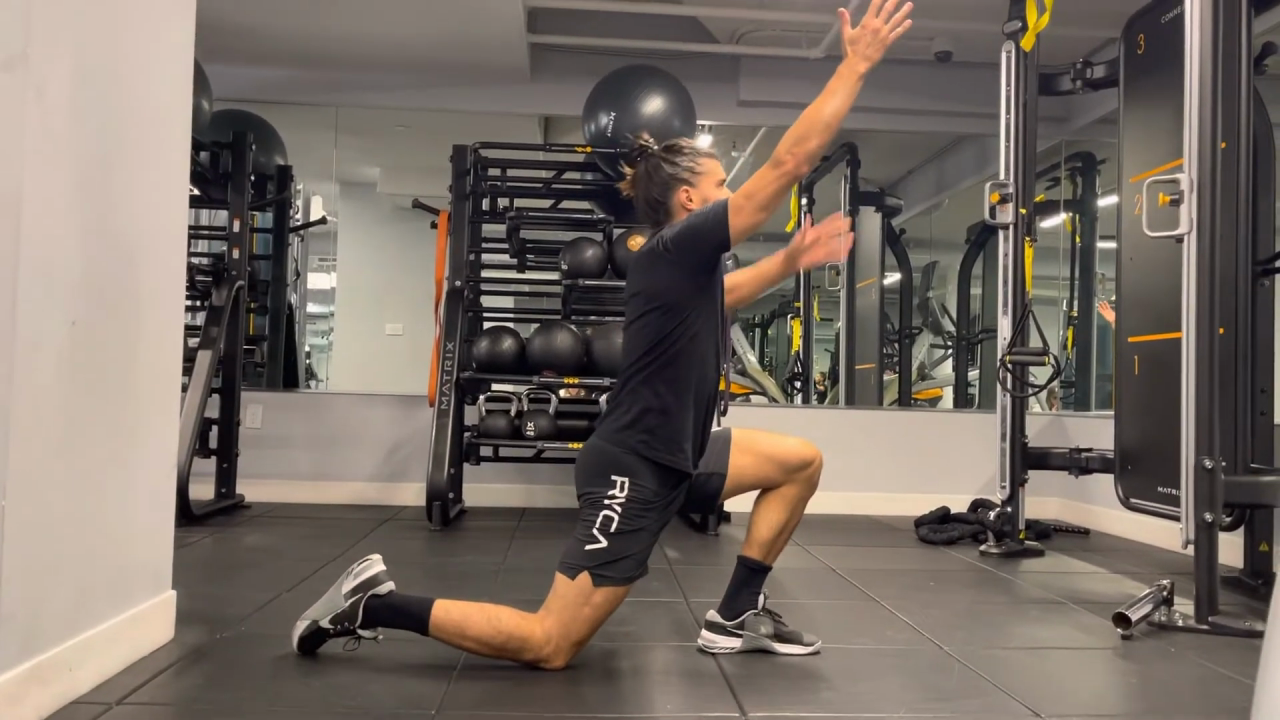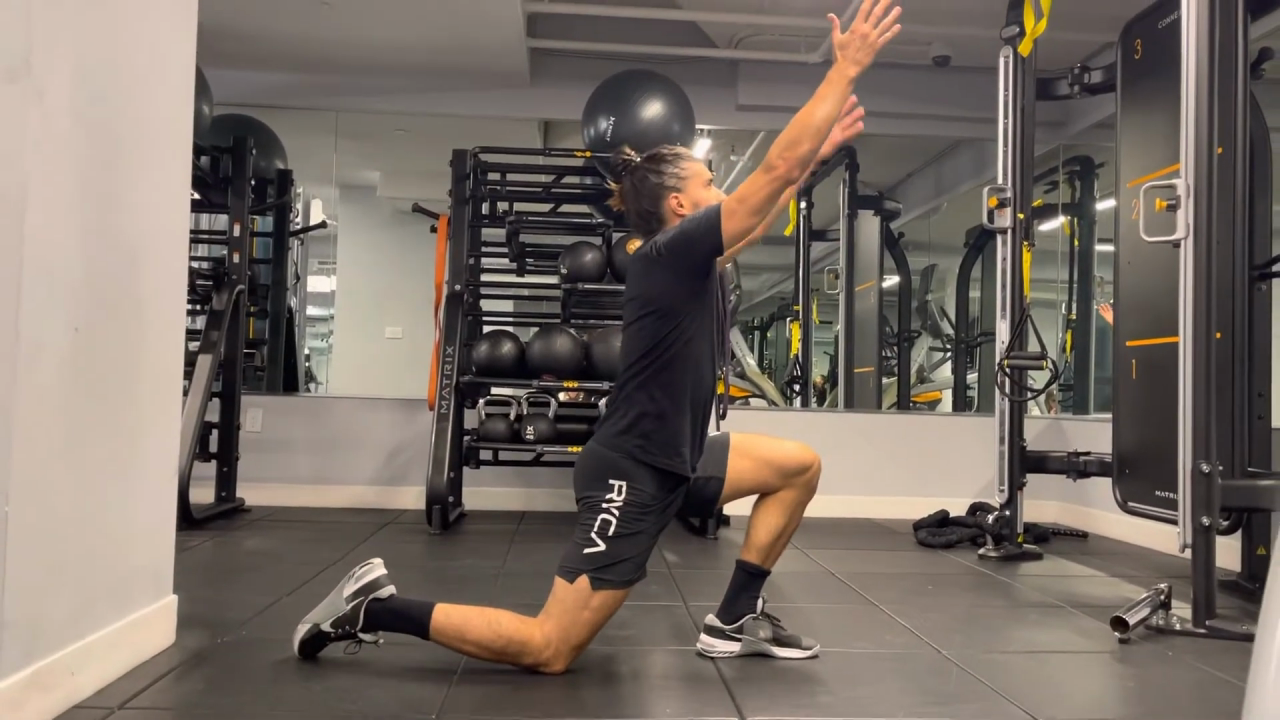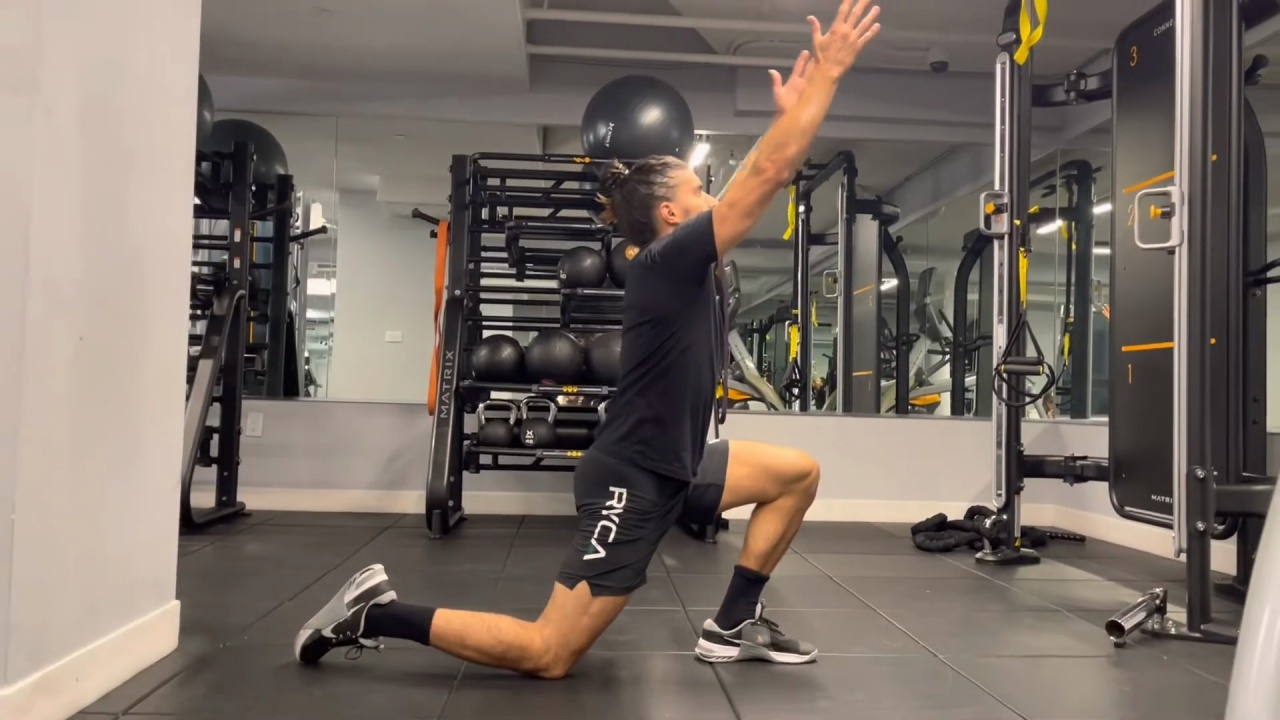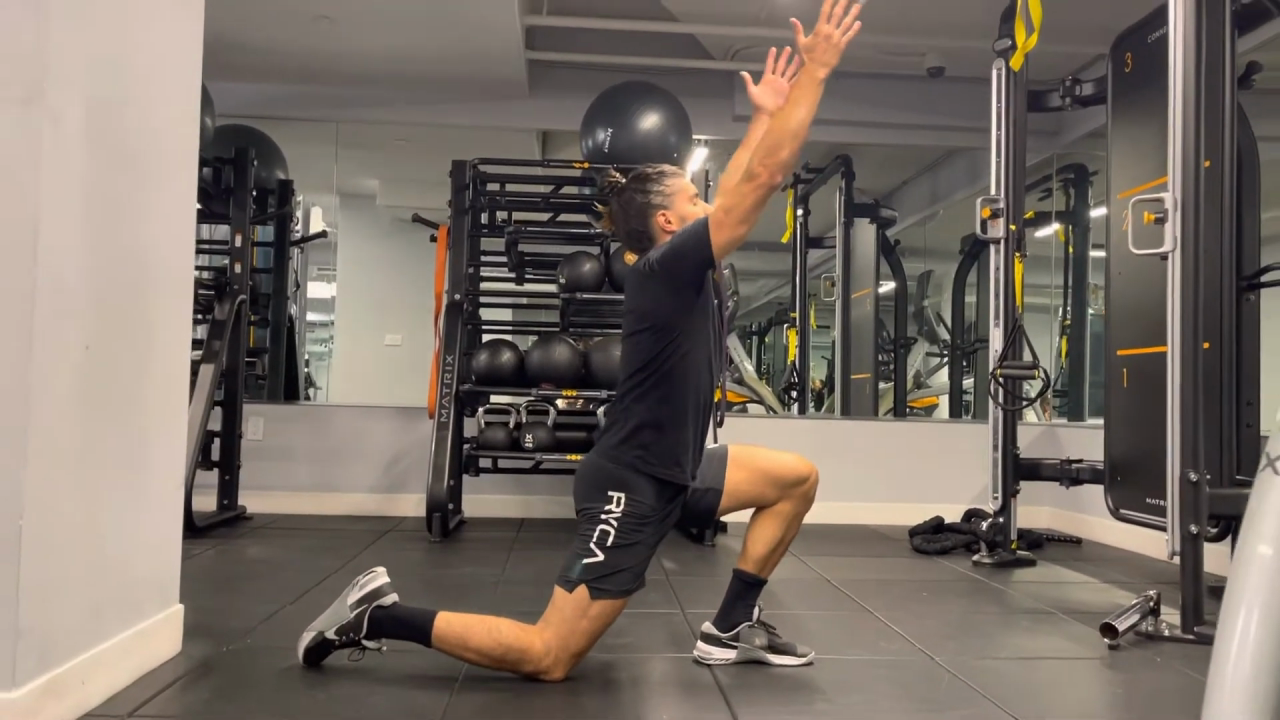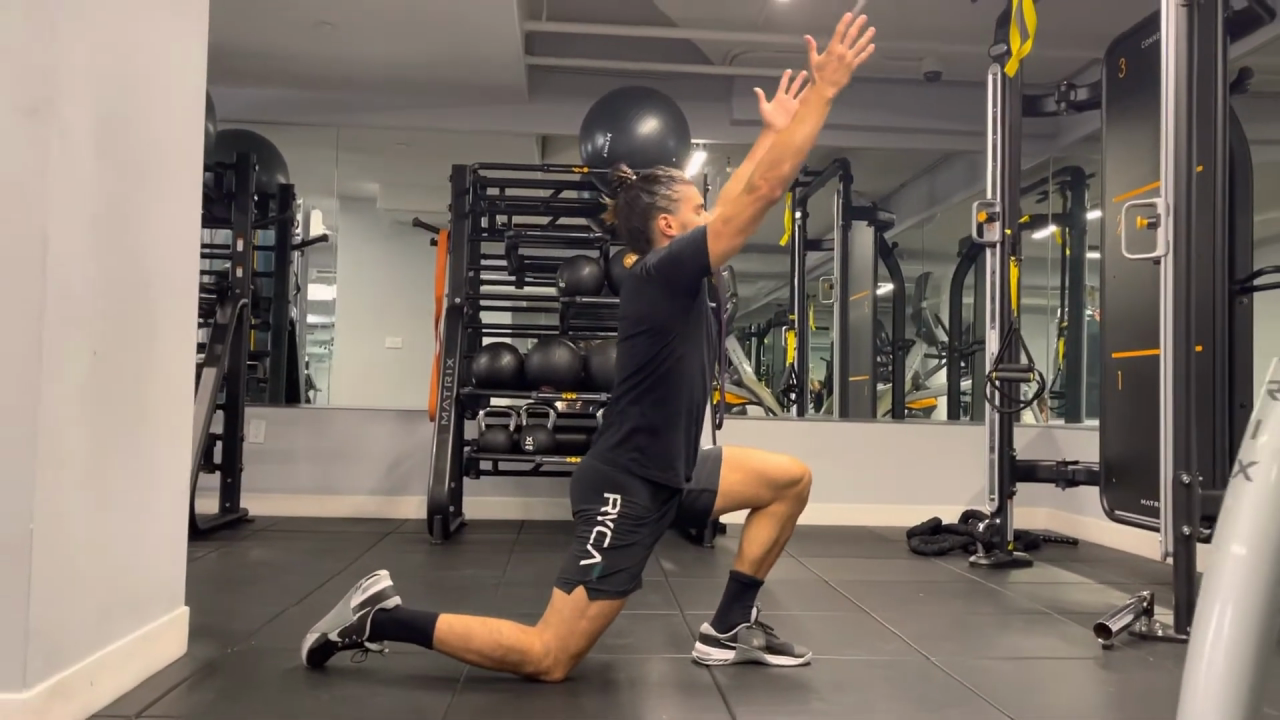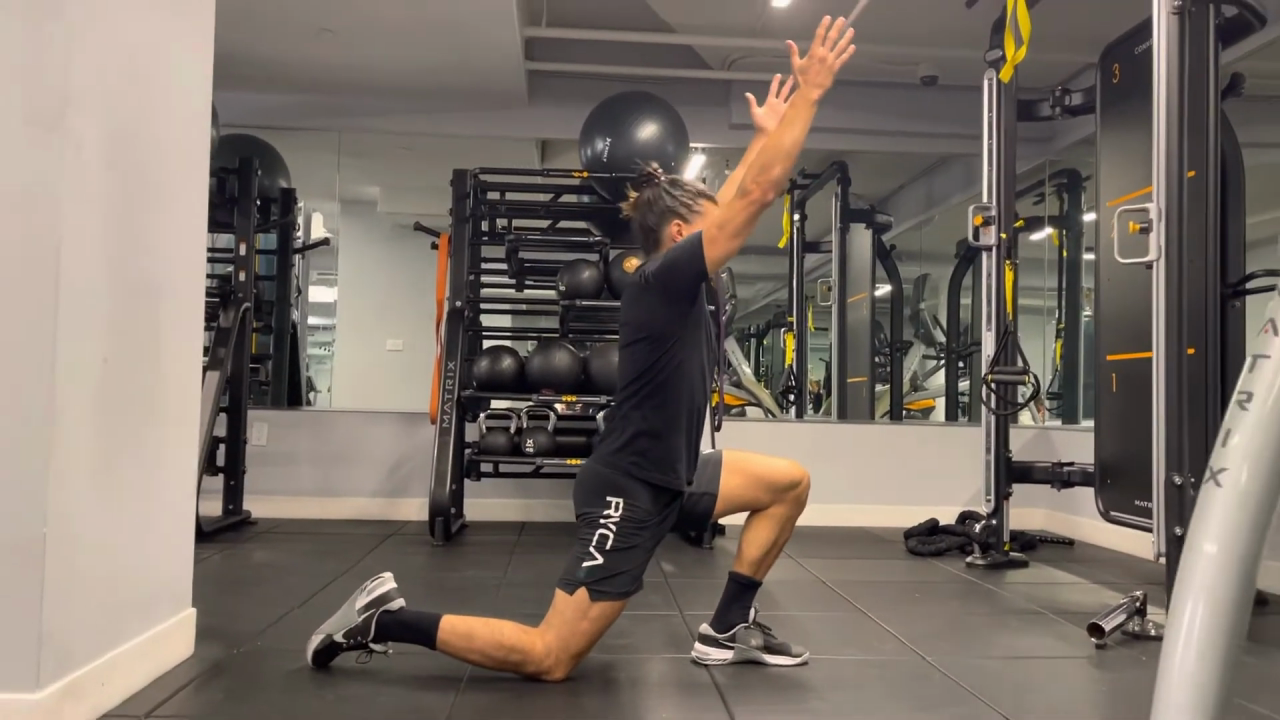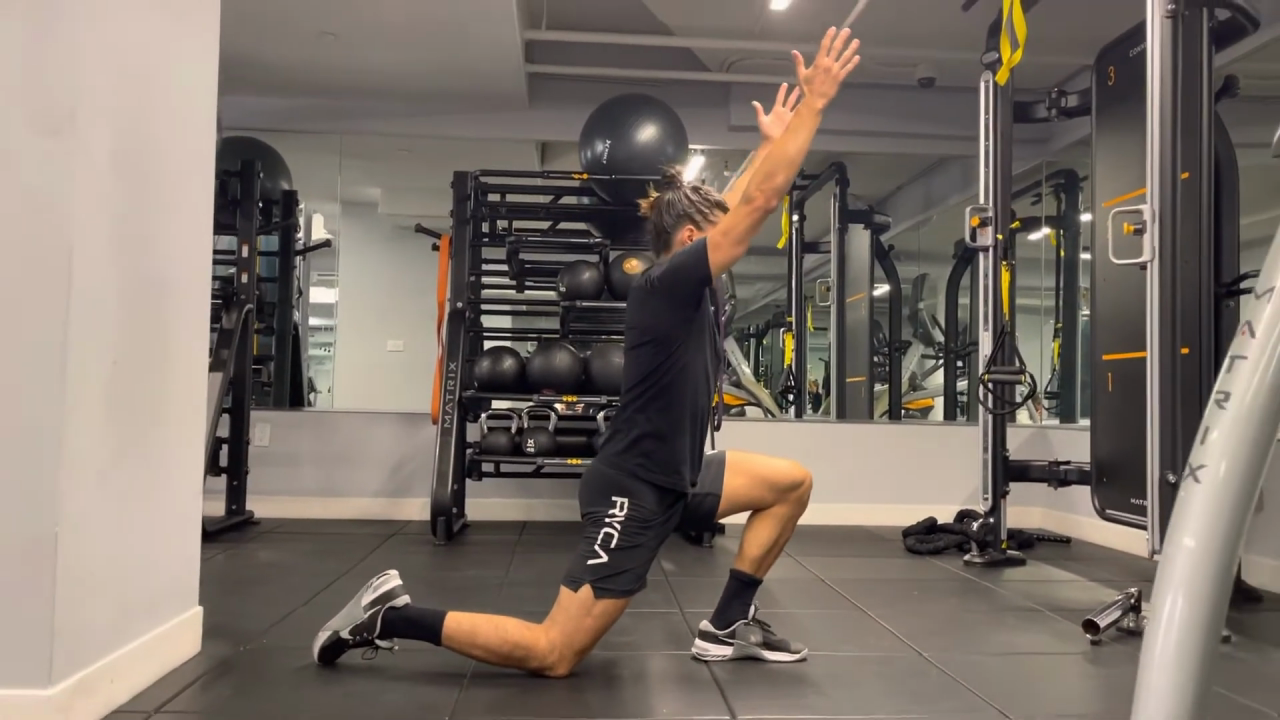
dt=0.2s
person 1, frame 1
left shoulder: (678, 261)
right shoulder: (679, 249)
left elbow: (715, 300)
right elbow: (789, 163)
left wrist: (793, 260)
right wrist: (857, 62)
left hip: (666, 454)
right hip: (633, 471)
left knee: (800, 461)
right knee: (548, 646)
left ankle: (737, 615)
right ankle: (377, 604)
person 1, frame 2
left shoulder: (678, 262)
right shoulder: (671, 254)
left elbow: (763, 200)
right elbow: (777, 172)
left wrist: (818, 140)
right wrist: (847, 66)
left hip: (667, 458)
right hip: (631, 474)
left knee: (799, 465)
right knee: (548, 650)
left ankle: (735, 619)
right ankle: (379, 608)
person 1, frame 3
left shoulder: (676, 265)
right shoulder: (668, 262)
left elbow: (752, 182)
right elbow: (769, 174)
left wrist: (789, 111)
right wrist: (830, 69)
left hip: (670, 466)
right hip: (632, 481)
left knee: (797, 474)
right knee: (548, 654)
left ankle: (734, 624)
right ankle: (378, 614)
person 1, frame 4
left shoulder: (675, 271)
right shoulder: (667, 268)
left elbow: (738, 191)
right elbow: (764, 178)
left wrist: (765, 113)
right wrist: (817, 71)
left hip: (666, 471)
right hip: (631, 486)
left knee: (796, 478)
right knee: (548, 658)
left ankle: (732, 627)
right ankle: (380, 615)
person 1, frame 5
left shoulder: (670, 277)
right shoulder: (663, 275)
left elbow: (739, 200)
right elbow: (761, 193)
left wrist: (773, 129)
right wrist: (825, 88)
left hip: (662, 473)
right hip: (627, 488)
left knee: (790, 480)
right knee: (547, 659)
left ankle: (730, 628)
right ankle: (382, 618)
person 1, frame 6
left shoulder: (671, 284)
right shoulder: (664, 280)
left elbow: (731, 203)
right elbow: (755, 196)
left wrist: (765, 132)
right wrist: (810, 92)
left hip: (664, 476)
right hip: (630, 492)
left knee: (788, 483)
right knee: (550, 659)
left ankle: (728, 628)
right ankle: (385, 622)
person 1, frame 7
left shoulder: (676, 288)
right shoulder: (669, 284)
left elbow: (737, 207)
right elbow: (760, 201)
left wrist: (770, 139)
right wrist: (815, 100)
left hip: (668, 478)
right hip: (634, 492)
left knee: (791, 483)
right knee: (553, 654)
left ankle: (729, 625)
right ankle: (391, 617)
